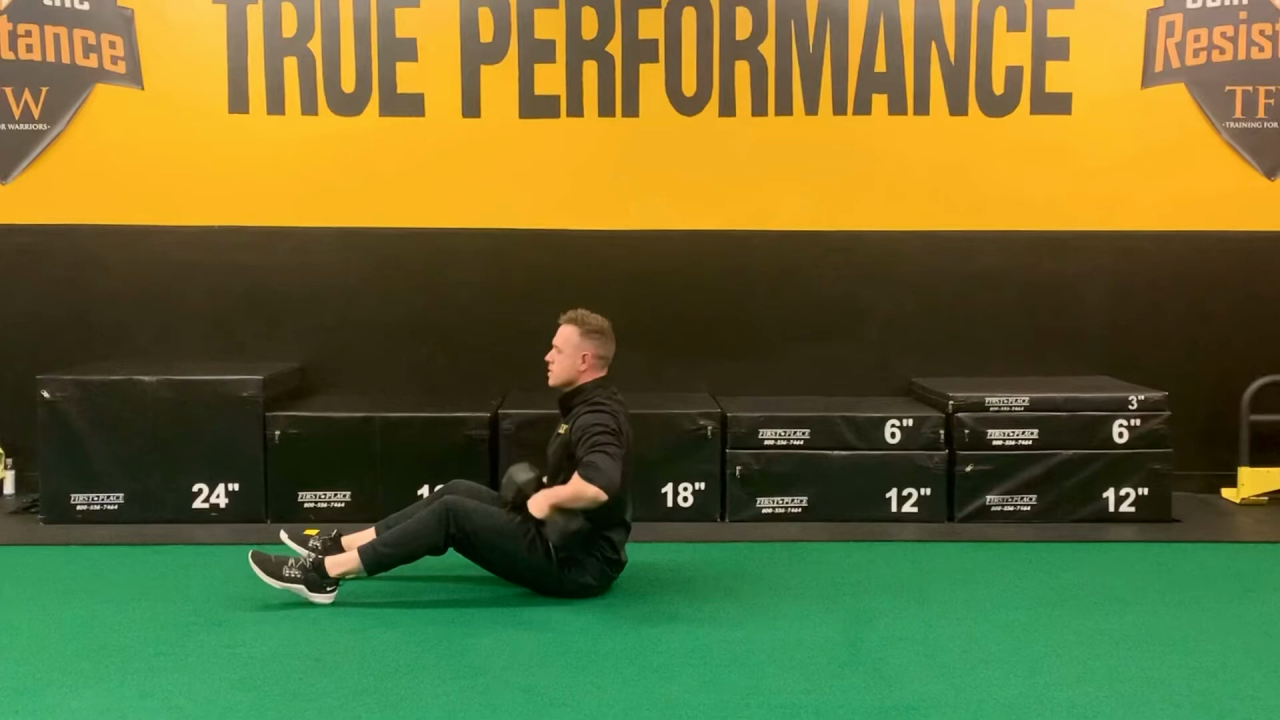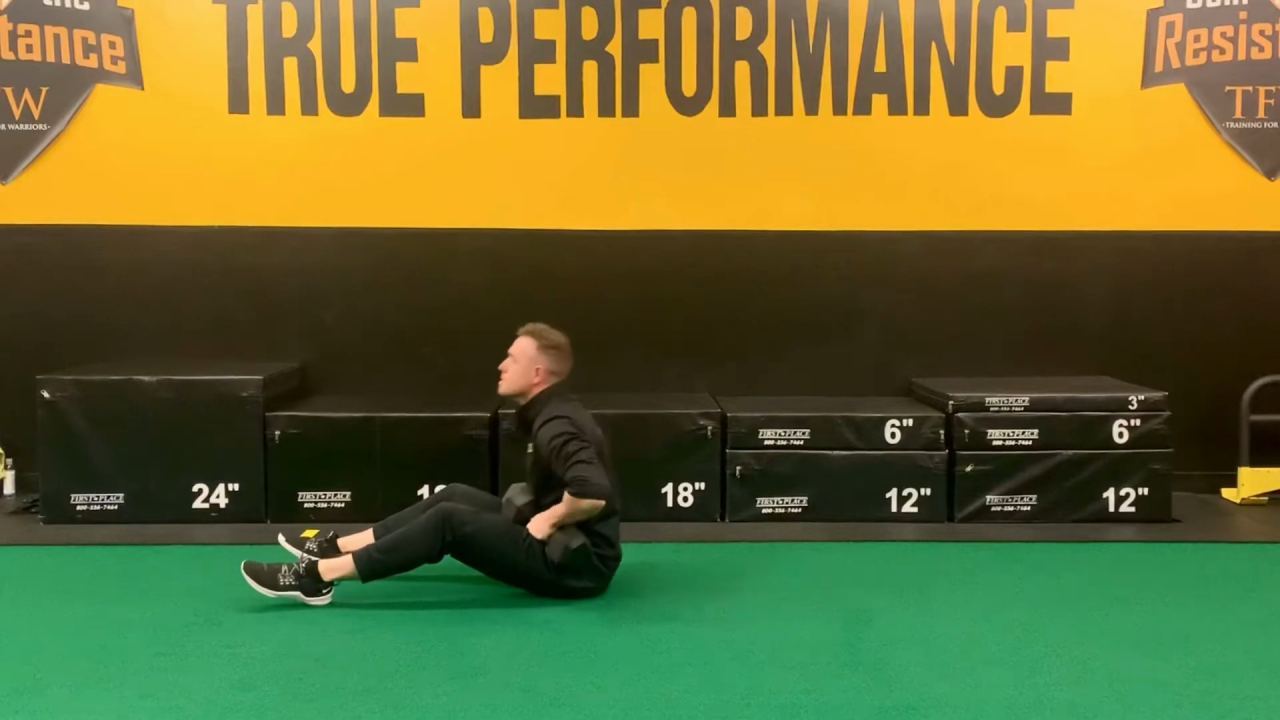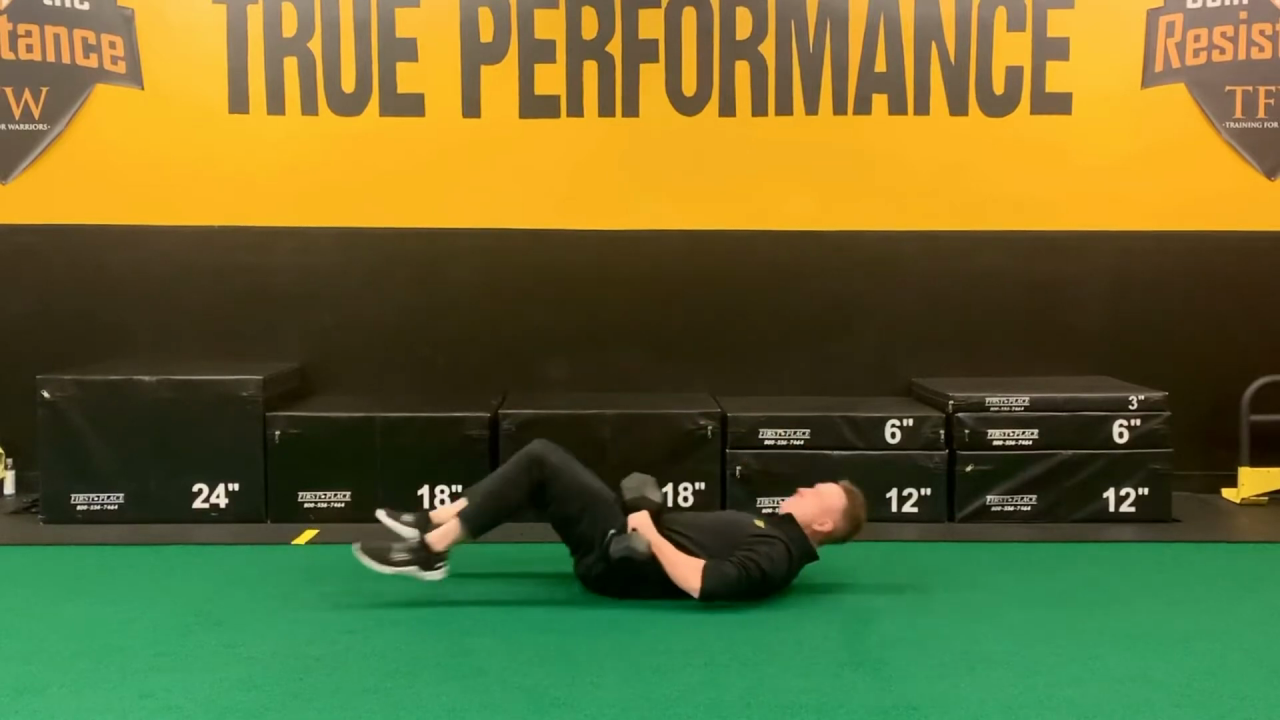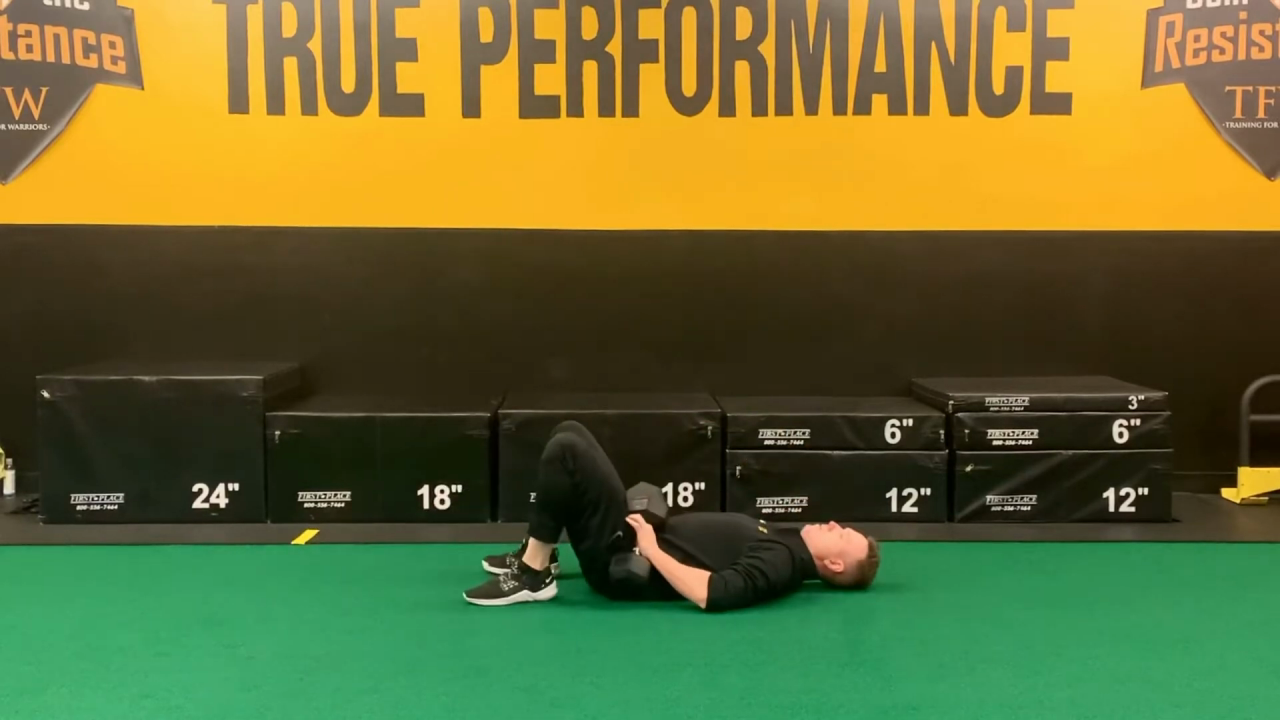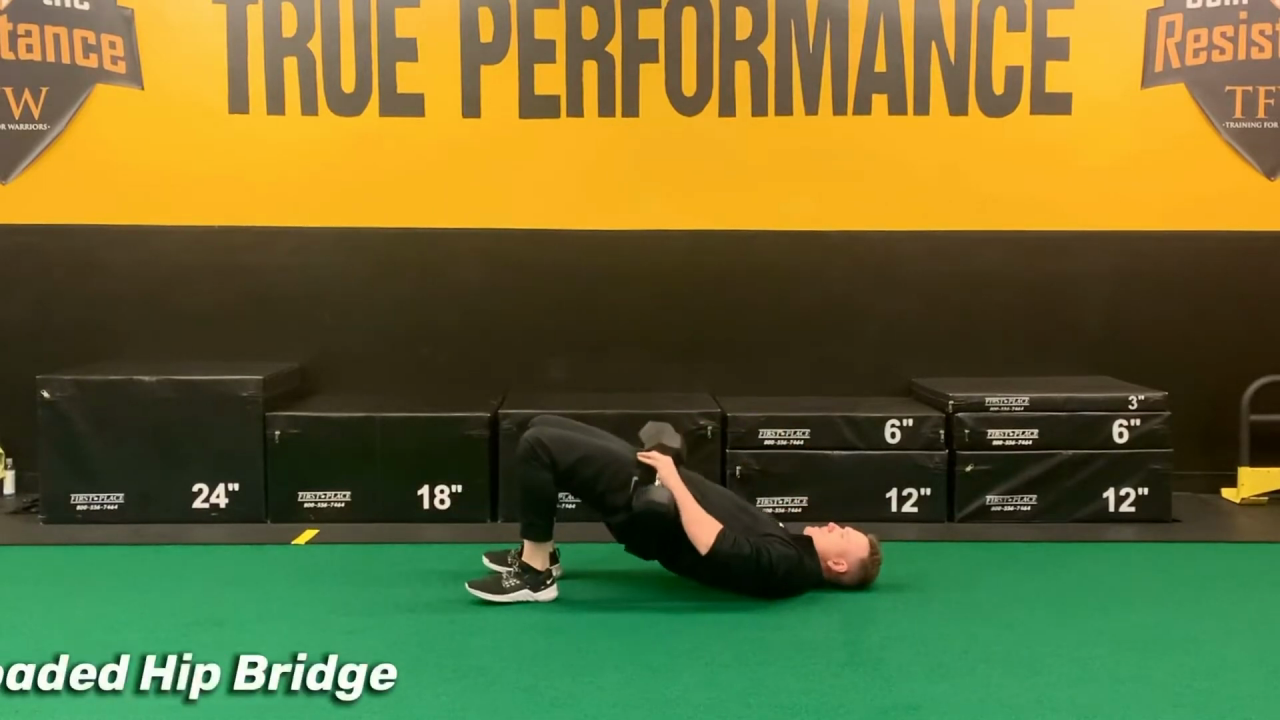
dt=0.7s
person 1, frame 1
left shoulder: (596, 418)
right shoulder: (592, 402)
left elbow: (600, 486)
left wrist: (547, 498)
right wrist: (546, 491)
left hip: (578, 565)
right hip: (571, 545)
left knee: (451, 514)
right knee: (459, 492)
left ankle: (323, 573)
right ankle: (340, 546)
person 1, frame 2
left shoulder: (555, 426)
right shoulder: (555, 409)
left elbow: (592, 494)
left wrist: (551, 520)
right wrist: (540, 514)
left hip: (575, 565)
left knee: (447, 521)
right knee: (454, 497)
left ankle: (318, 577)
right ankle: (336, 547)
person 1, frame 3
left shoulder: (771, 559)
right shoulder: (771, 531)
left elbow: (701, 583)
left wrist: (651, 535)
right wrist: (651, 522)
left hip: (614, 561)
right hip: (637, 540)
left knee: (538, 459)
right knee: (542, 461)
left ankle: (429, 550)
right ankle: (433, 523)
person 1, frame 4
left shoulder: (781, 566)
right shoulder: (781, 542)
left elbow: (712, 594)
left wrist: (652, 551)
right wrist: (652, 528)
left hip: (622, 557)
right hip: (637, 534)
left knee: (565, 451)
right knee: (571, 433)
left ankle: (532, 574)
right ankle: (538, 554)
person 1, frame 5
left shoulder: (785, 567)
right shoulder: (789, 546)
left elbow: (715, 547)
left wrist: (672, 480)
right wrist: (668, 475)
right hip: (655, 481)
left knee: (537, 445)
right knee: (543, 428)
left ankle: (533, 573)
right ankle: (540, 553)
